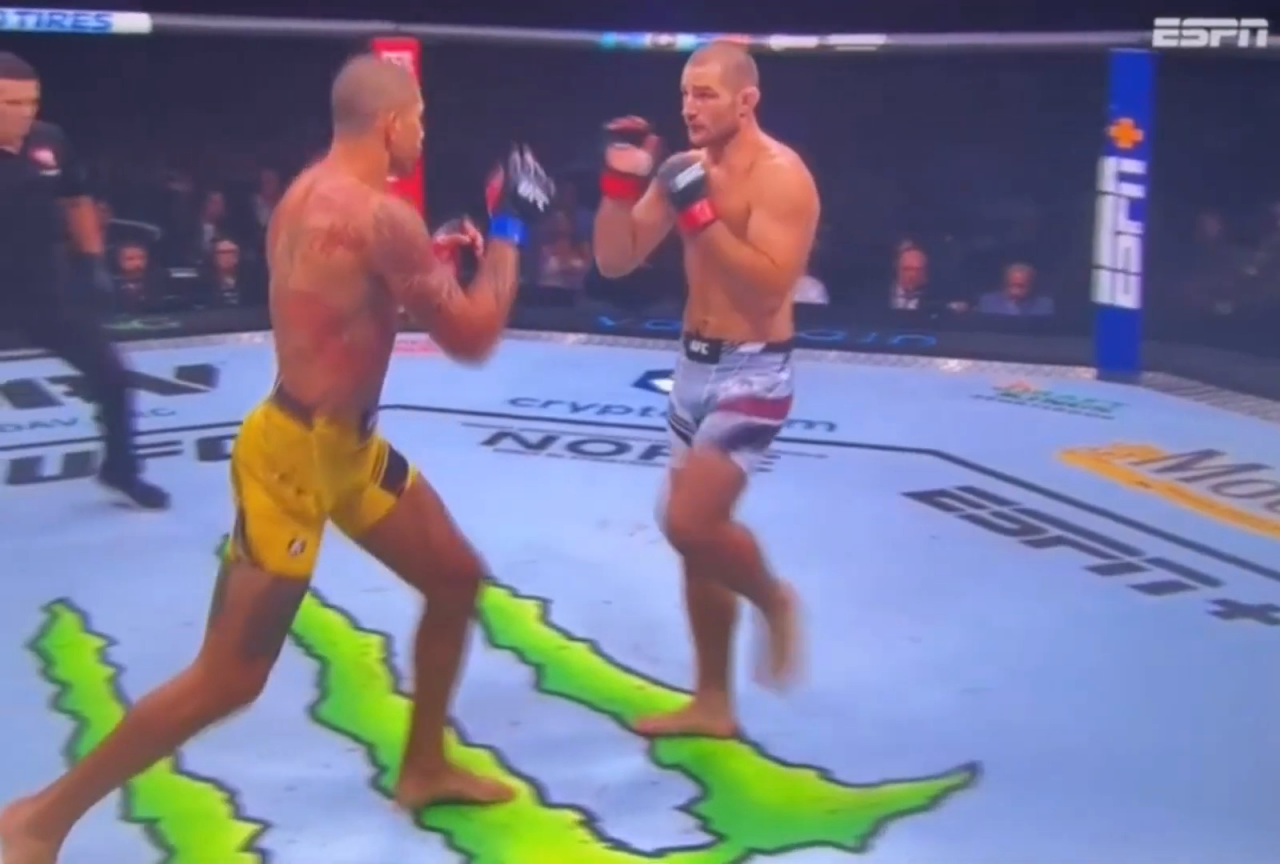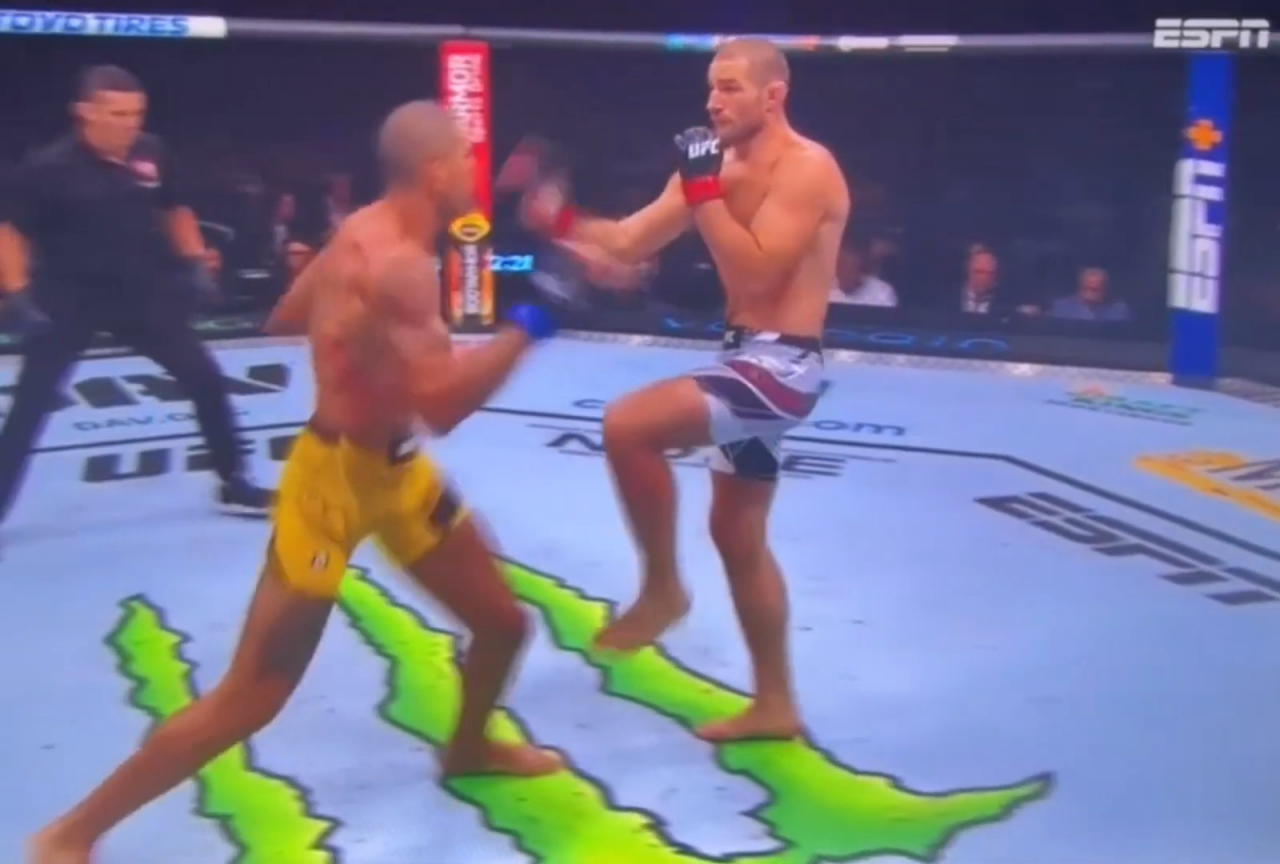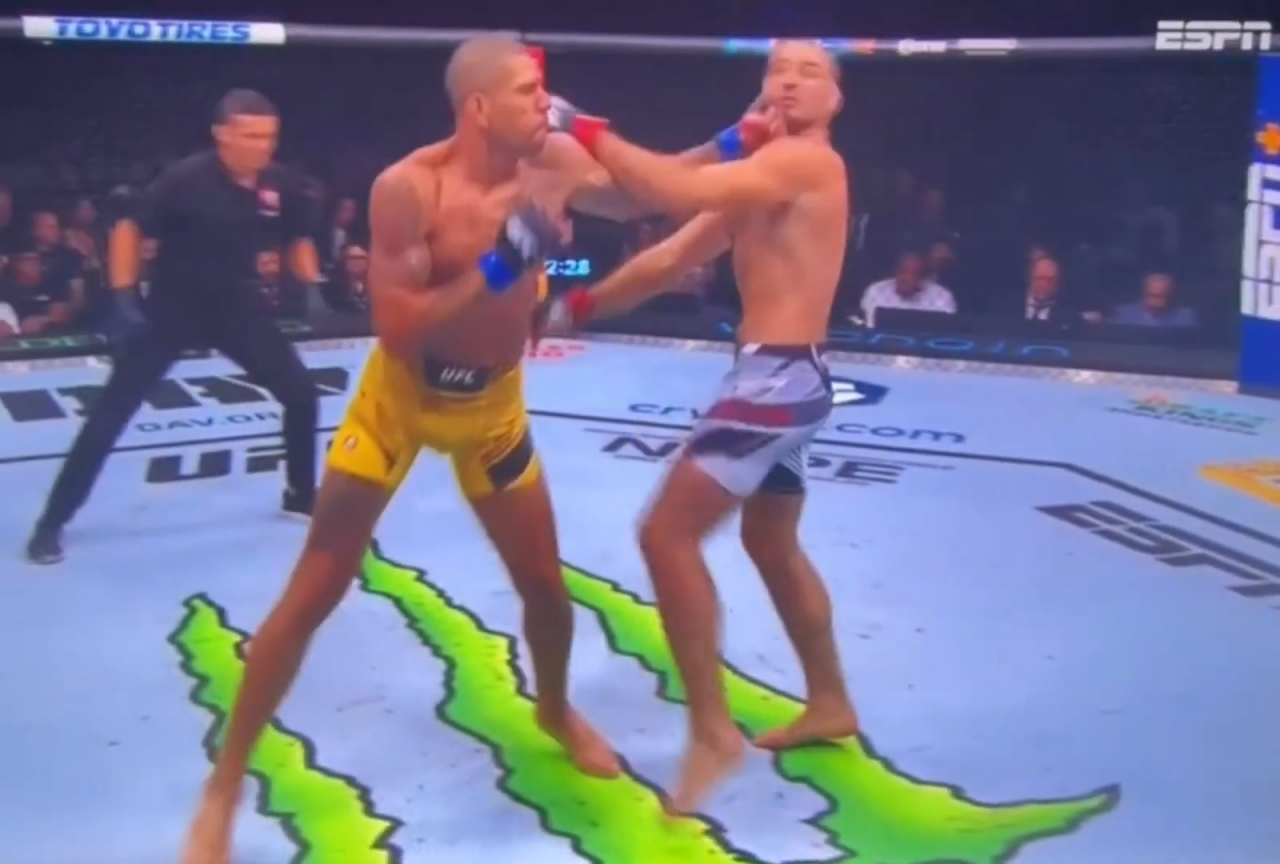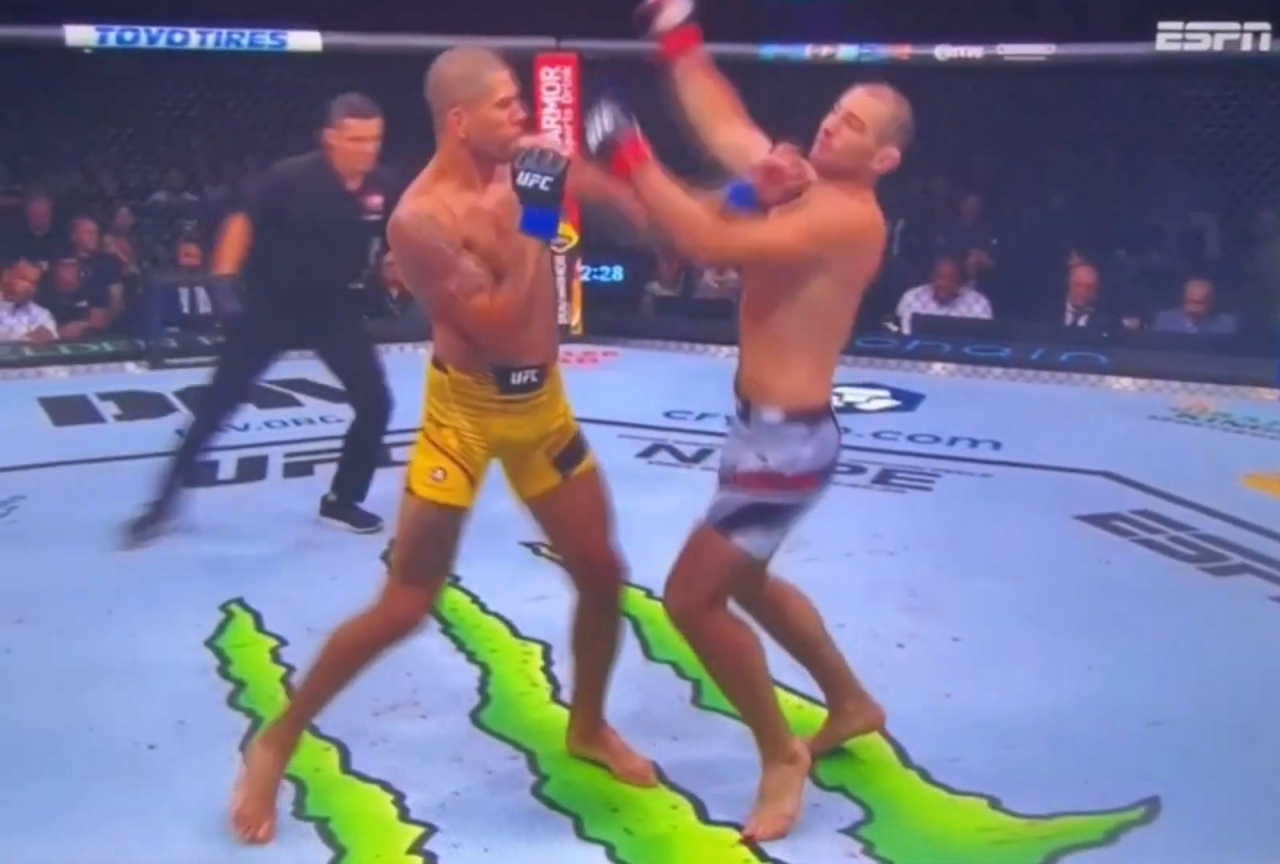
dt=0.4s
person 1, frame 1
left shoulder: (310, 192)
right shoulder: (377, 215)
right elbow: (470, 335)
left wrist: (428, 257)
right wrist: (511, 227)
left hip: (347, 442)
right hip: (300, 454)
left knee: (457, 581)
right knee: (228, 679)
left ankle: (426, 767)
person 1, frame 2
left shoulder: (377, 233)
right shoulder: (391, 264)
left elbow: (286, 319)
right elbow: (443, 404)
right wrist: (529, 324)
left hip: (400, 470)
right hip: (335, 477)
left knee: (503, 622)
right knee: (252, 701)
left ankle: (469, 745)
person 1, frame 3
left shoulder: (559, 165)
right shoulder: (406, 187)
right elbow: (396, 325)
left wrist: (731, 143)
right wrist: (496, 270)
left hip: (492, 400)
right hip: (399, 392)
left knee: (543, 582)
right knee: (314, 590)
left ankle: (557, 713)
right ankle: (226, 779)
person 1, frame 4
left shoulder: (532, 160)
right shoulder: (421, 217)
left elbow: (622, 208)
right elbow: (499, 328)
right wrist: (534, 224)
left hip: (543, 400)
right hip: (467, 409)
left knee: (602, 574)
right knee: (403, 607)
left ankle: (588, 726)
right ankle: (276, 743)
person 2, frame 1
left shoulder: (781, 175)
right shoulder: (686, 166)
left elbow: (766, 286)
right elbow: (613, 259)
left wrist: (699, 211)
right wrist: (621, 180)
left hip: (753, 373)
right hip: (695, 365)
left knee: (690, 521)
right knee: (699, 529)
left ankle: (773, 600)
right ankle: (712, 701)
person 2, frame 2
left shoulder: (807, 168)
right shoulder: (720, 171)
left elbow: (755, 271)
right elbow: (630, 239)
left wrist: (703, 191)
right wrist: (558, 219)
left hip: (780, 364)
right hip: (750, 361)
left knee: (629, 428)
right knee: (737, 534)
left ankle: (661, 591)
right ankle: (774, 704)
person 2, frame 3
left shoulder: (803, 161)
right shoulder: (767, 173)
left elbow: (681, 189)
right elbow: (676, 254)
left wrist: (591, 134)
right wrist: (586, 301)
left hip: (772, 377)
right hip: (776, 374)
left knee: (666, 534)
right knee: (771, 544)
left ankle: (712, 731)
right ankle: (828, 703)
person 2, frame 4
left shoulder: (849, 217)
right shoulder: (804, 184)
left elbow: (715, 242)
right elbow: (720, 124)
left wrist: (633, 160)
left hip: (787, 439)
right hip: (760, 427)
left knee: (690, 598)
right knee: (746, 581)
left ankle: (782, 756)
right ankle: (850, 702)
person 3, frame 1
left shoulder: (50, 144)
left elbow: (78, 202)
left wrist: (95, 263)
left hip: (47, 288)
left knee: (110, 375)
left ankle: (120, 470)
person 3, frame 2
left shoulder: (151, 156)
right shoulder: (50, 167)
left elbow: (174, 211)
left wrist: (196, 265)
left hip: (142, 296)
right hip: (69, 302)
left knee: (207, 384)
left ankle: (235, 485)
person 3, frame 3
left shoulder: (280, 185)
right shoulder: (186, 179)
left elbow: (298, 238)
right elbow: (130, 229)
left wrist: (309, 286)
right wrist: (124, 294)
left hip: (235, 307)
right hip: (173, 308)
left knee: (300, 394)
right knee: (111, 412)
left ankle: (301, 494)
right ankle: (54, 518)
person 3, frame 4
left shoulder: (384, 188)
right shoulder: (291, 178)
right elbow: (244, 223)
right wrist: (225, 279)
left hip: (334, 309)
right hip: (271, 303)
left knee: (375, 402)
right knee: (217, 403)
left ankle: (342, 500)
right ankle: (165, 502)
